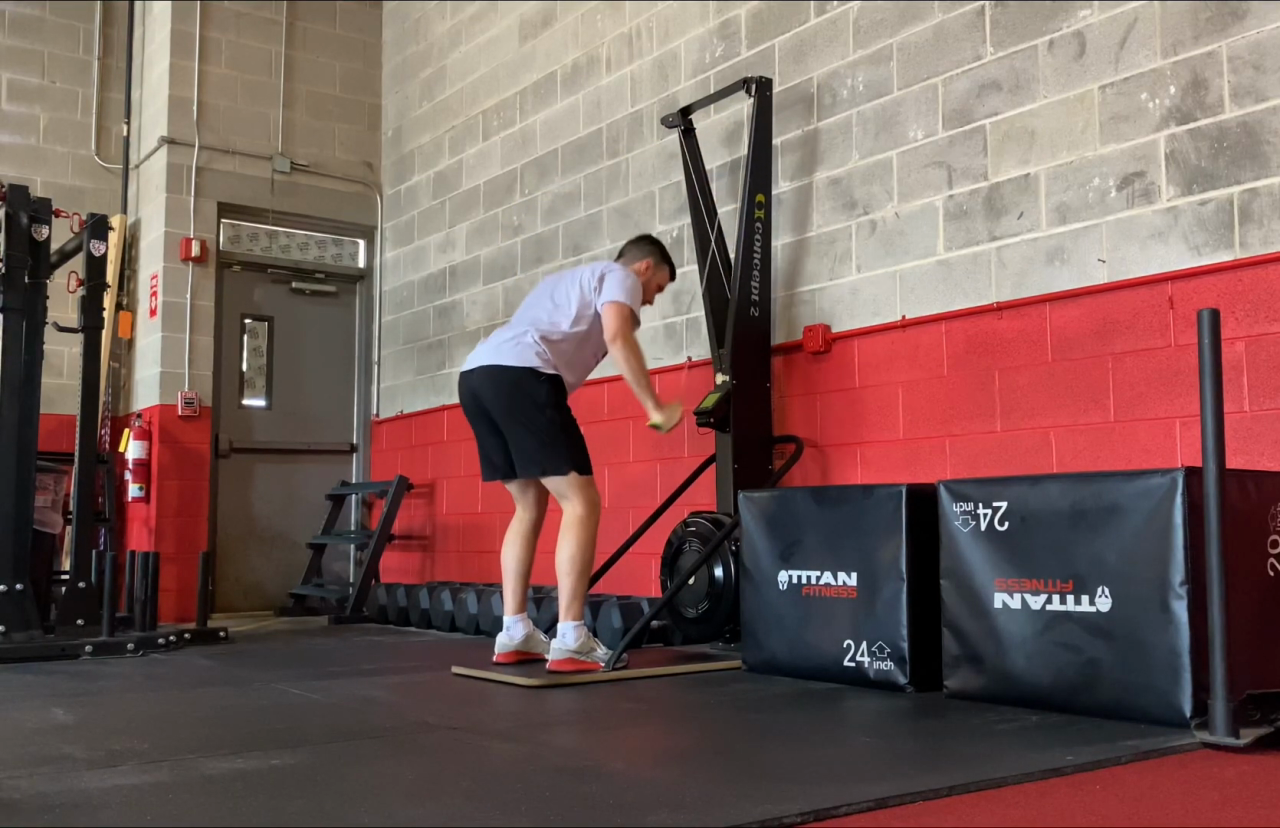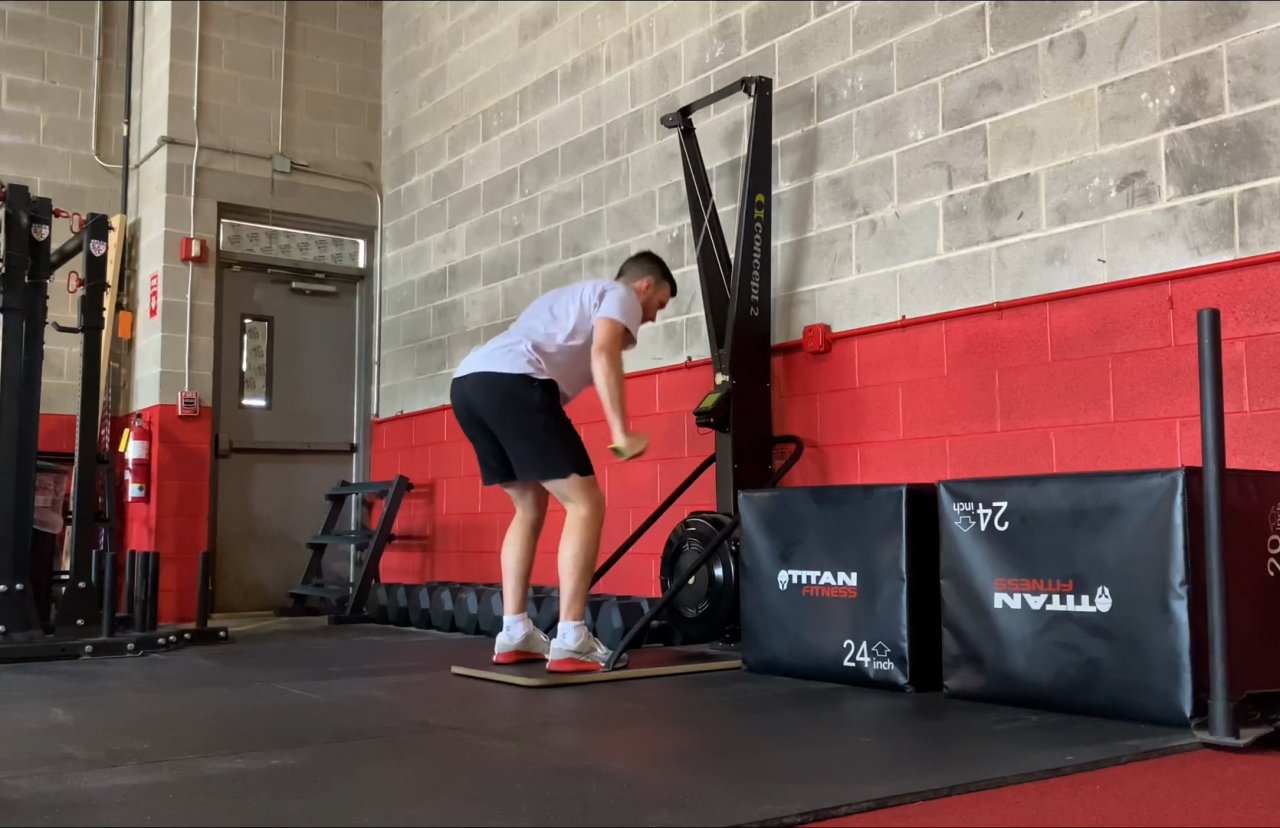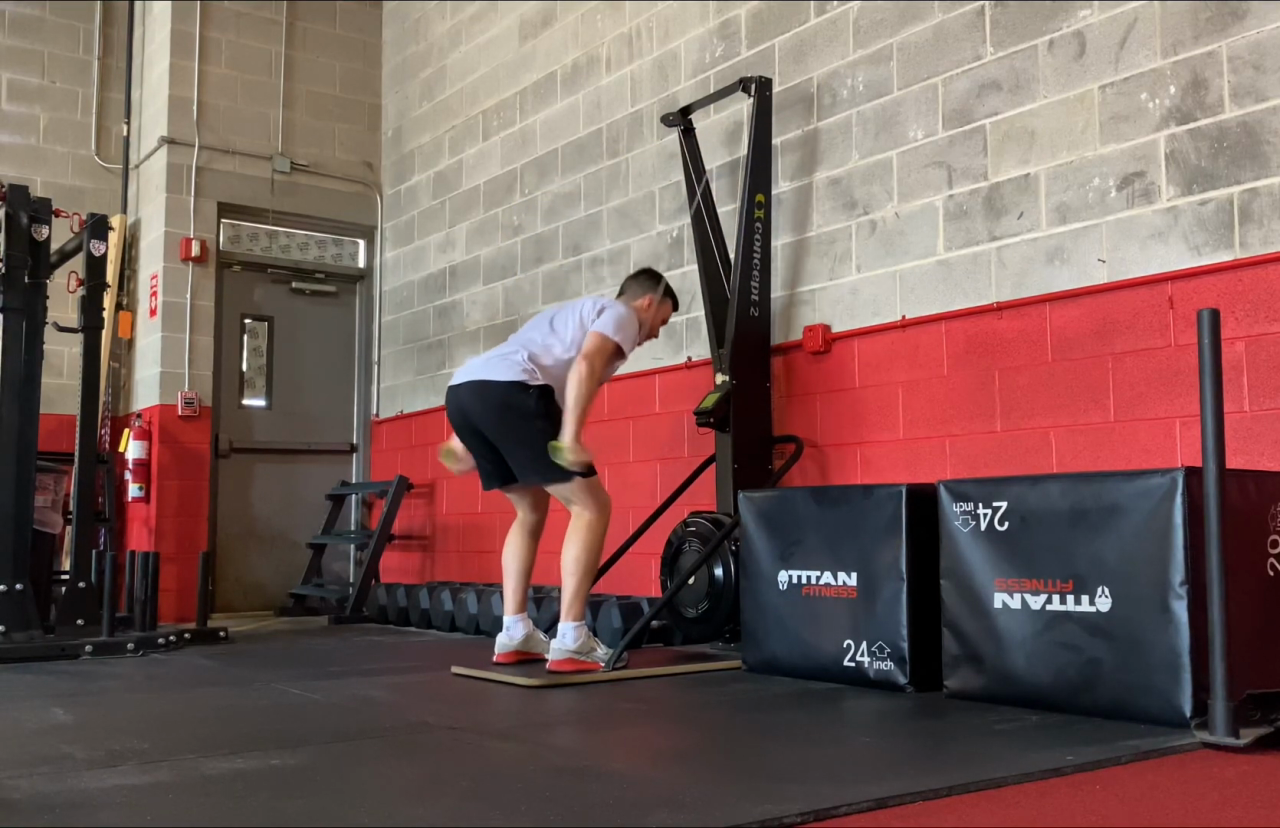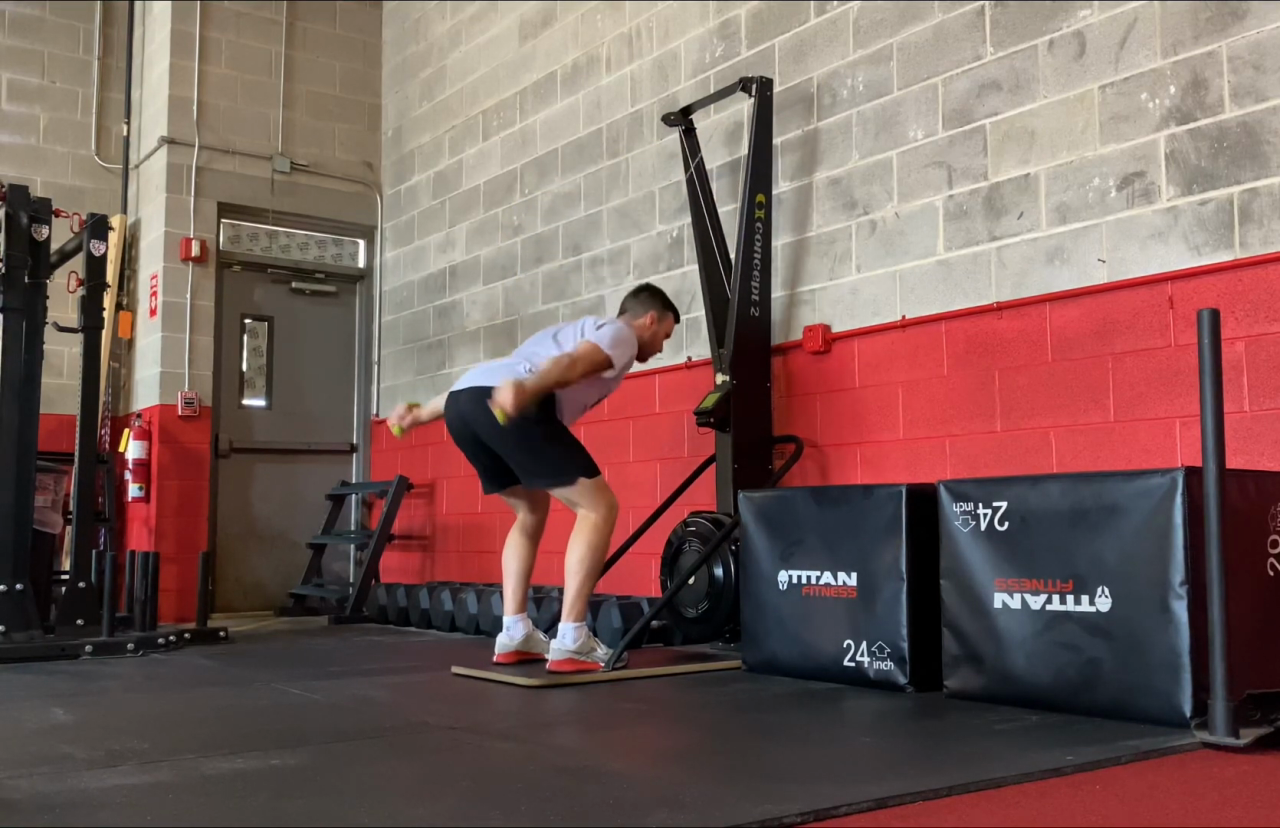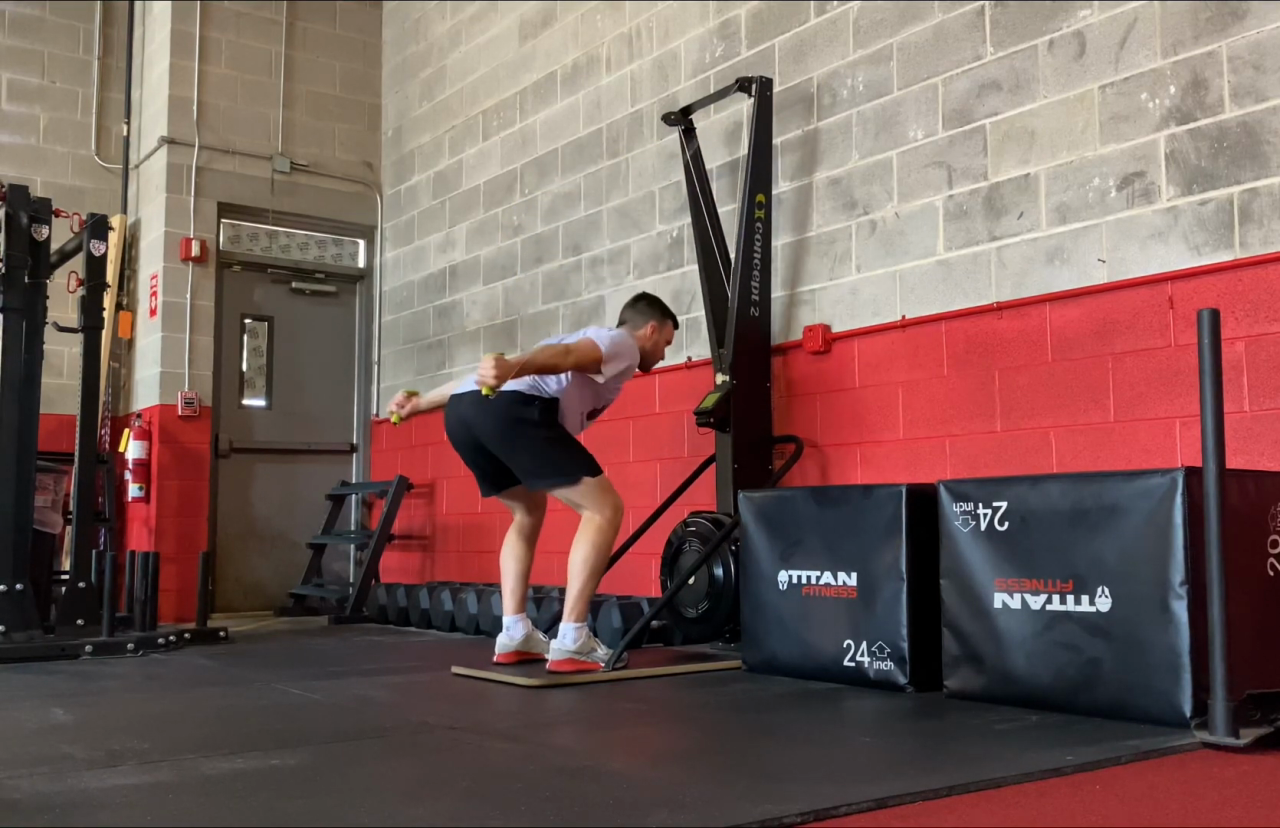
dt=0.1s
person 1, frame 1
left shoulder: (576, 277)
right shoulder: (618, 275)
right elbow: (617, 337)
left wrist: (554, 412)
right wrist: (655, 406)
left hip: (477, 373)
right hip: (518, 375)
left knee: (530, 504)
right knee: (580, 502)
left ankle: (515, 632)
right ankle: (572, 641)
person 1, frame 2
left shoulder: (583, 295)
right shoulder: (623, 295)
right elbow: (604, 352)
right wrist: (621, 430)
left hip: (468, 381)
right hip: (510, 382)
left knee: (531, 505)
right knee: (585, 503)
left ankle: (515, 633)
right ankle: (571, 641)
person 1, frame 3
left shoulder: (582, 311)
right shoulder: (620, 313)
right elbow: (587, 364)
left wrist: (466, 442)
right wrist: (570, 436)
left hip: (464, 389)
right hip: (506, 391)
left knee: (531, 507)
right knee: (590, 506)
left ankle: (515, 632)
right ankle: (571, 641)
person 1, frame 4
left shoulder: (589, 329)
right shoulder: (623, 335)
right elbow: (573, 364)
left wrist: (423, 414)
right wrist: (522, 392)
left hip: (460, 402)
right hip: (501, 403)
left knee: (533, 509)
right knee: (597, 508)
left ankle: (515, 634)
right ankle: (572, 642)
person 1, frame 5
right shoulder: (622, 345)
right elbow: (564, 357)
left wrist: (420, 403)
right wrist: (511, 368)
left hip: (461, 410)
right hip: (509, 410)
left knee: (529, 511)
right knee: (603, 509)
left ankle: (515, 634)
right ankle: (572, 642)
